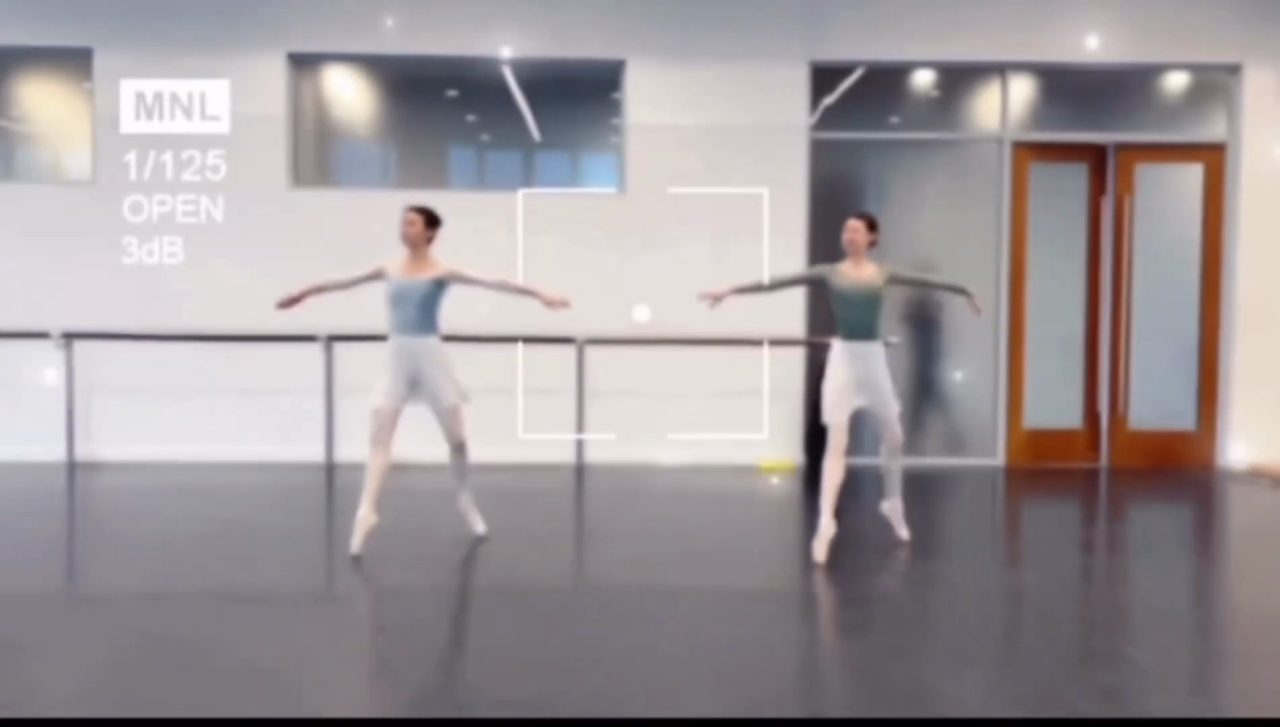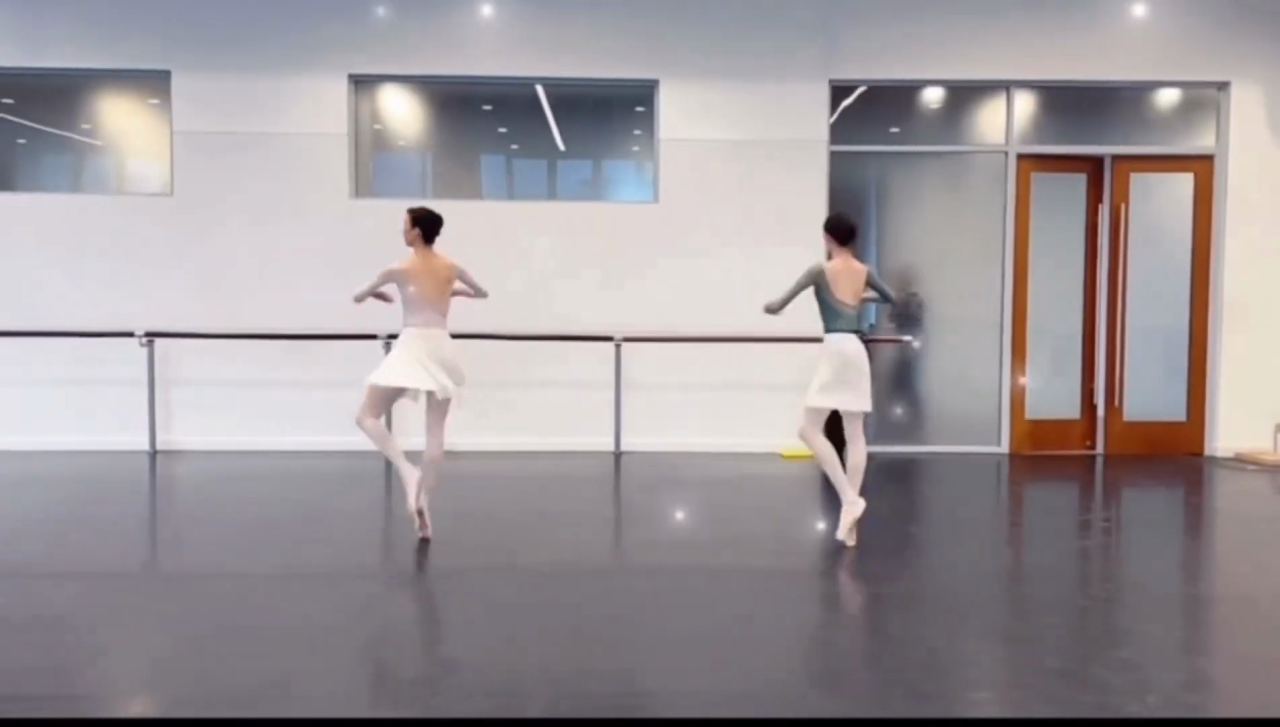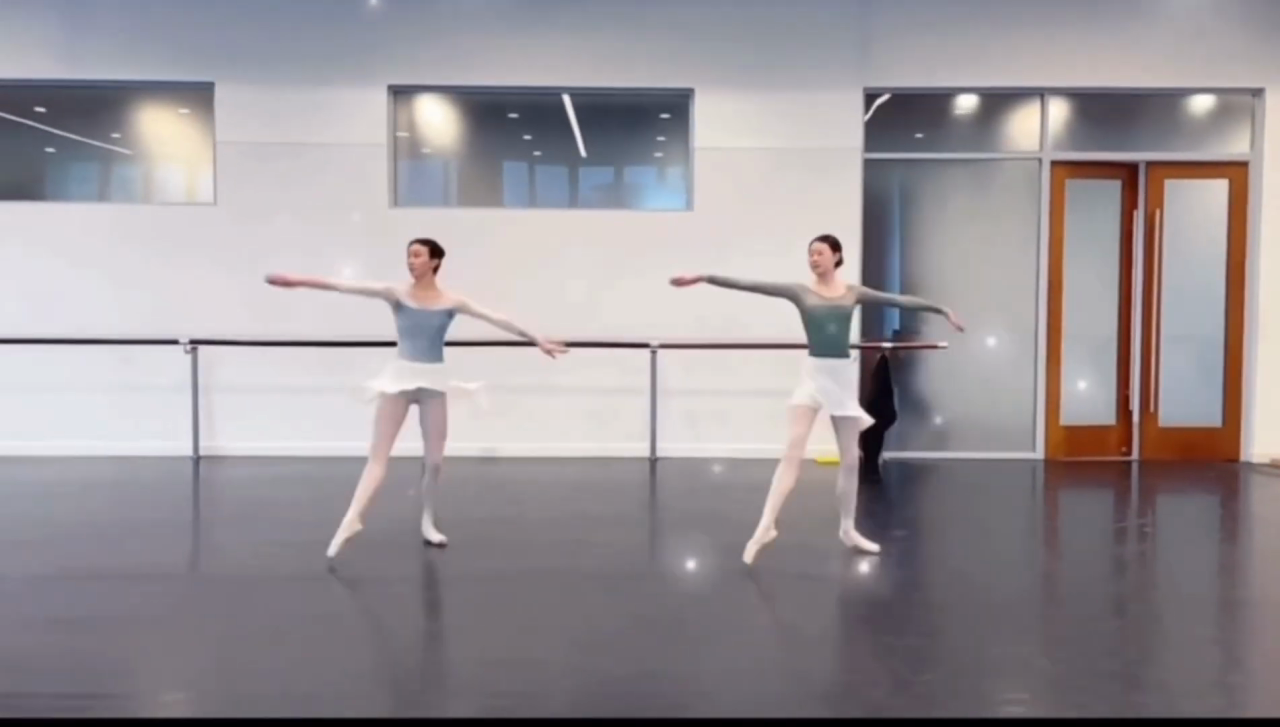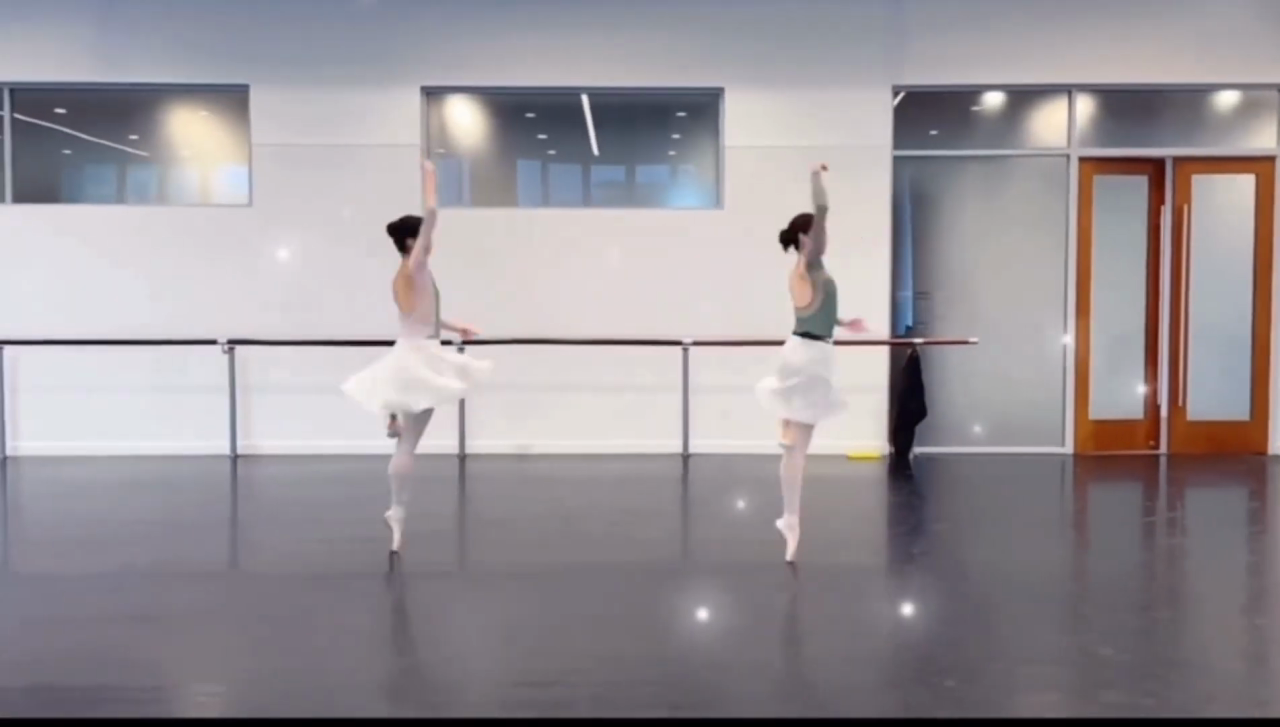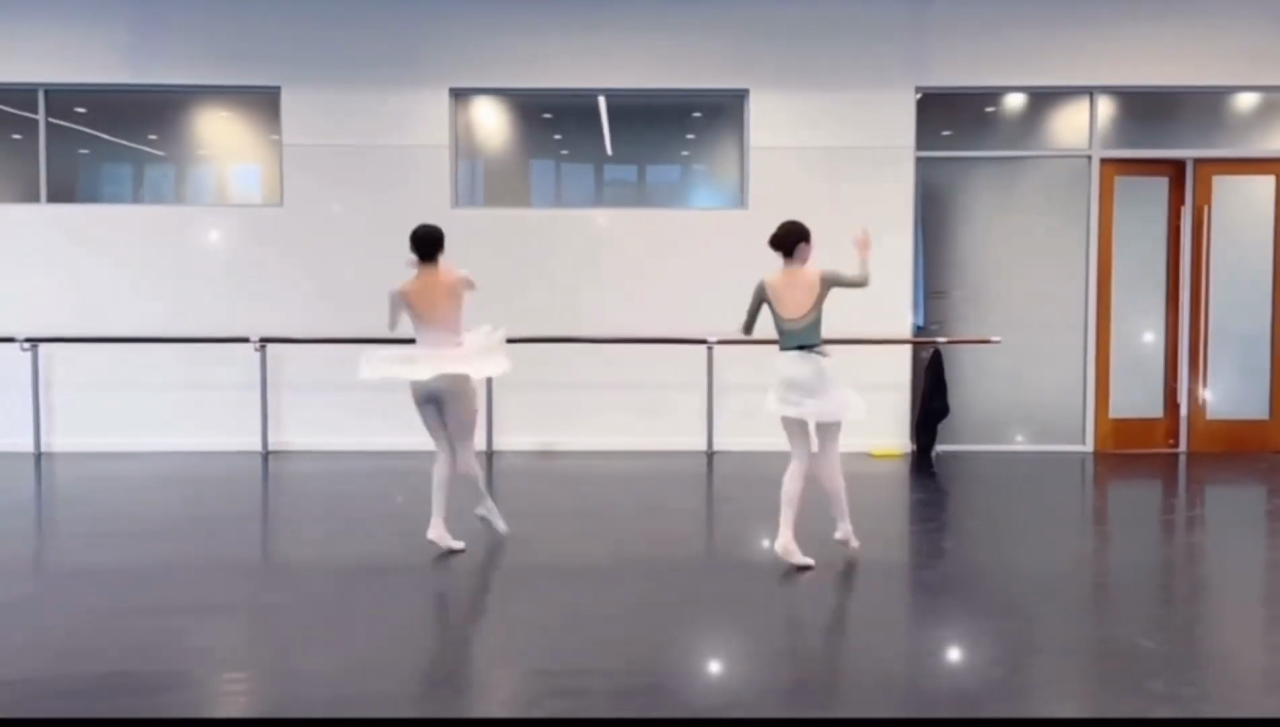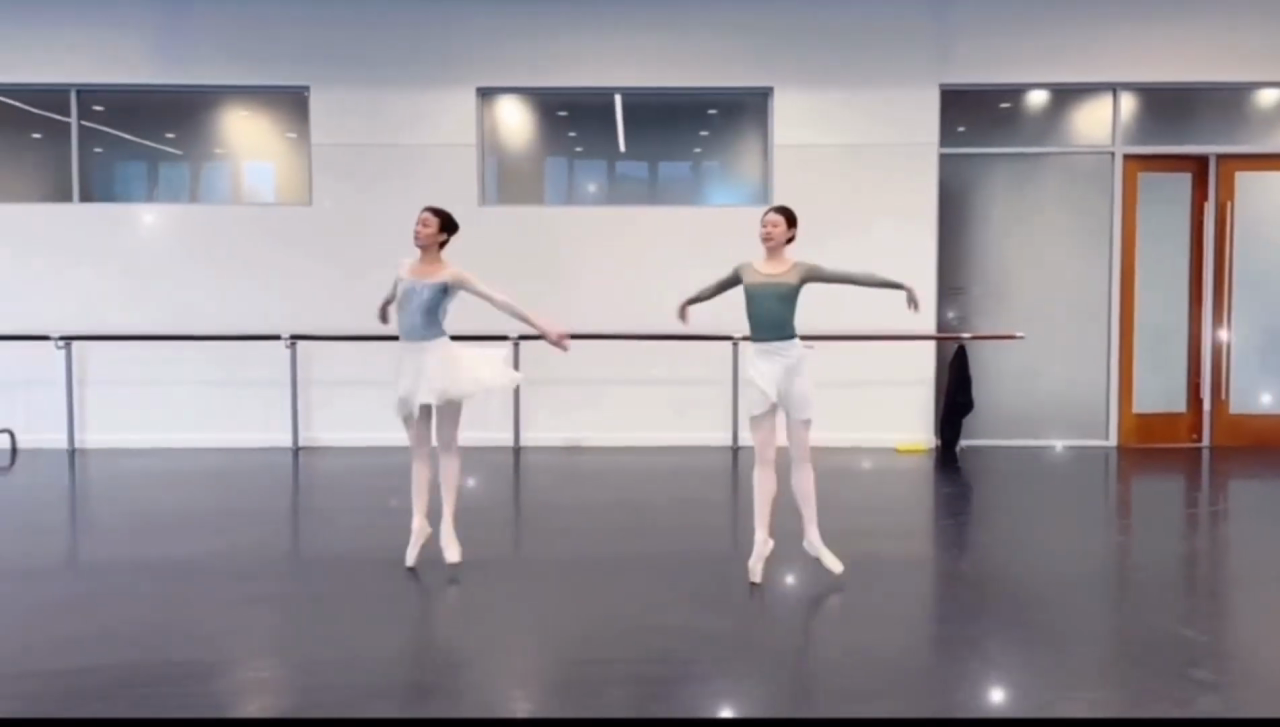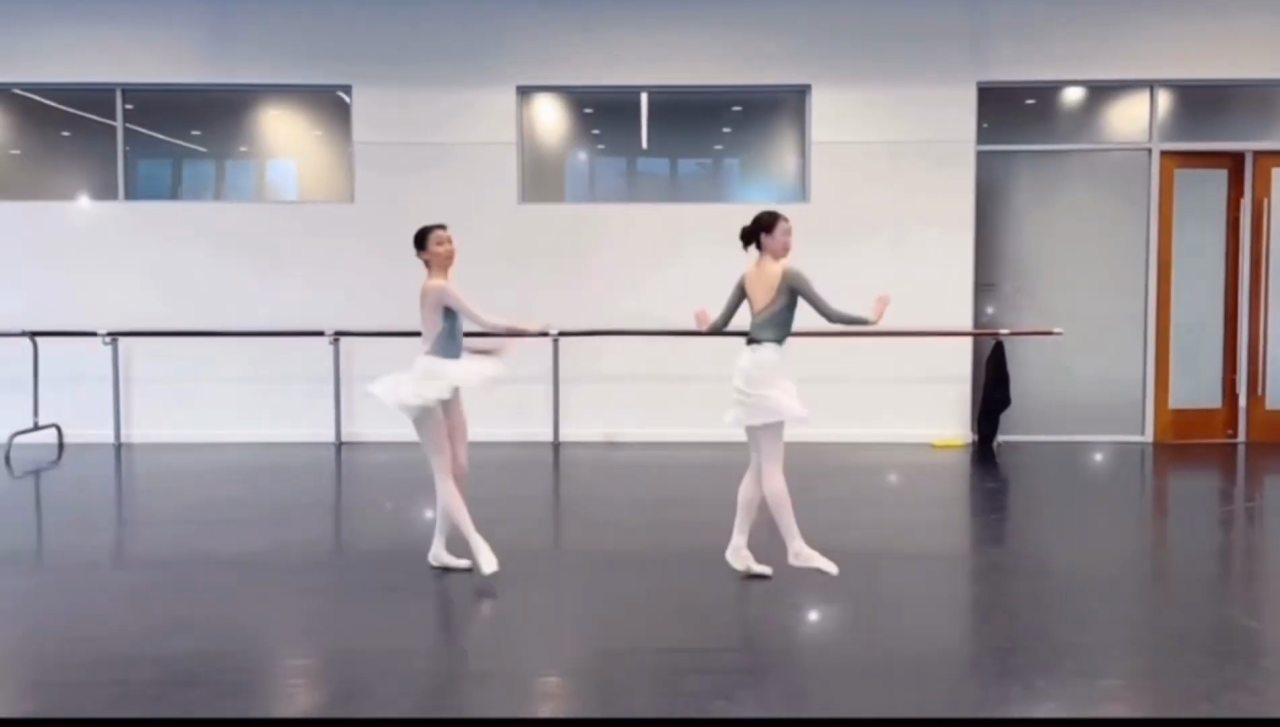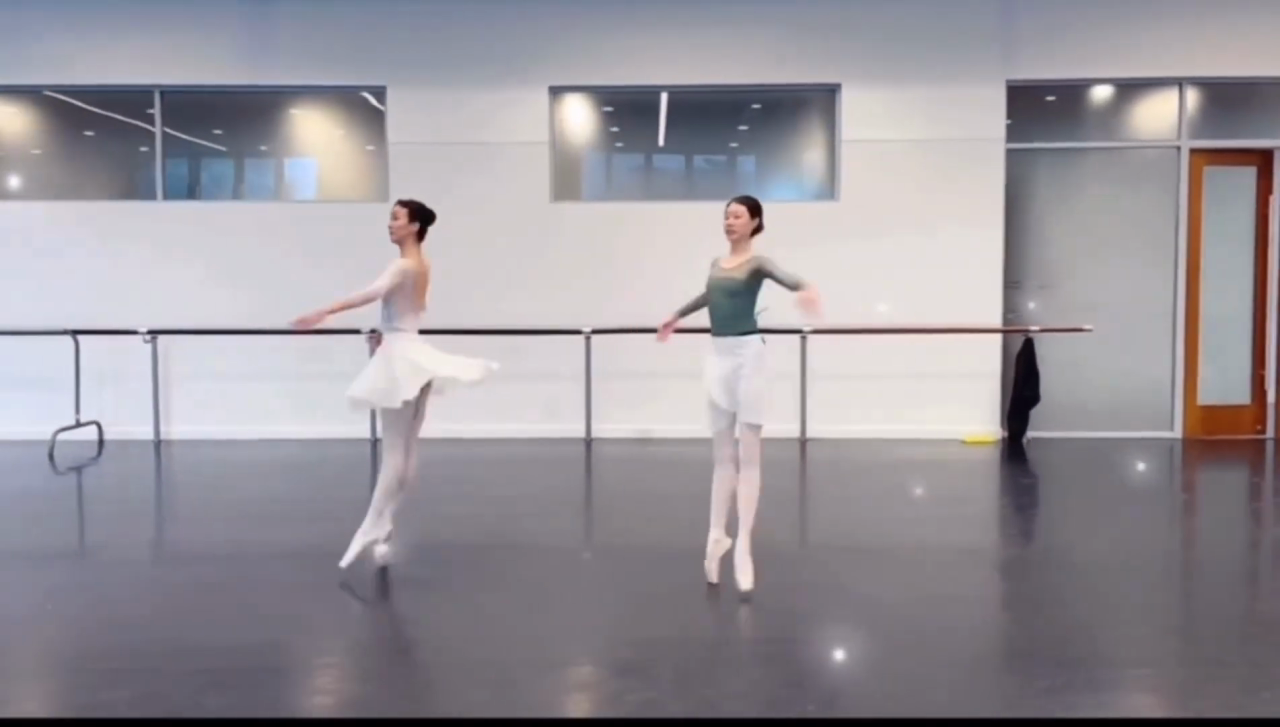
dt=0.5s
person 1, frame 1
left shoulder: (884, 273)
right shoulder: (829, 272)
left elbow: (926, 282)
right elbow: (777, 282)
left wrist: (966, 292)
right wrist: (731, 290)
left hip: (873, 358)
right hip: (843, 358)
left knee: (894, 437)
right knee: (837, 445)
left ankle: (893, 501)
right ankle: (825, 523)
person 1, frame 2
left shoulder: (819, 269)
right shoulder: (864, 271)
left elbow: (777, 307)
right elbow: (889, 298)
left wrist: (770, 305)
left hip: (837, 350)
right hip: (854, 350)
left knee: (809, 431)
right knee: (855, 438)
left ankle: (849, 499)
right ankle: (851, 500)
person 1, frame 3
left shoulder: (854, 293)
right shoulder: (798, 290)
left elbow: (898, 300)
right elbow: (749, 285)
left wrist: (942, 310)
right wrist: (704, 277)
left hip: (842, 377)
right hip: (811, 376)
left knee: (851, 461)
right knee: (791, 455)
left ankle: (848, 530)
right ankle: (765, 527)
person 1, frame 4
left shoulder: (806, 274)
right shoulder: (813, 267)
right elbow: (822, 210)
left wrist: (843, 320)
right wrist: (817, 175)
left hip: (796, 354)
right hip: (814, 356)
right knee: (797, 446)
right ankle: (791, 520)
person 1, frame 5
left shoulder: (766, 285)
right shoulder: (820, 276)
left elbow: (747, 329)
right elbow: (863, 278)
left wrist: (747, 327)
right wrist: (863, 251)
left hip: (787, 371)
right hip: (816, 368)
left knee: (800, 460)
right knee: (828, 459)
left ankle: (786, 536)
right ankle: (845, 528)
person 1, frame 6
left shoulder: (802, 270)
right shoulder: (745, 269)
left elbow: (858, 276)
right elbow: (715, 289)
left wrist: (903, 286)
right wrist: (687, 302)
left hip: (791, 358)
right hip: (759, 360)
left knee: (800, 455)
right knee: (764, 457)
left ankle: (813, 537)
right ankle: (761, 539)
person 1, frame 7
left shoulder: (747, 278)
right shoulder: (789, 274)
left elbow: (718, 326)
right elbow: (829, 314)
left wrist: (704, 322)
right wrist: (870, 318)
left hip: (751, 366)
right hip: (766, 365)
left knee: (760, 465)
right knee: (770, 464)
left ankle: (739, 547)
right ankle: (795, 547)
person 1, frame 8
left shoulder: (757, 261)
right shoulder: (716, 263)
left elbow: (789, 279)
left wrist: (807, 290)
right wrist: (673, 317)
left hip: (746, 355)
right hip: (718, 357)
left knee: (748, 457)
right knee: (723, 457)
left ankle: (743, 544)
right ankle: (716, 537)
person 2, frame 1
left shoulder: (443, 272)
right shoulder: (389, 269)
left elbow: (494, 282)
right elbow: (346, 281)
left wrist: (540, 295)
right wrist: (305, 293)
left hip: (430, 357)
right hip: (396, 359)
left knee: (457, 439)
right knee: (380, 440)
left ankle: (464, 499)
right ankle: (365, 514)
person 2, frame 2
left shoulder: (397, 270)
right shoulder: (451, 267)
left elbow: (360, 295)
right elbow: (481, 293)
left wrist: (372, 295)
left hip: (410, 348)
right hip: (441, 350)
left knee: (366, 417)
right knee: (434, 435)
left ankle: (408, 473)
right ankle: (420, 499)
person 2, frame 3
left shoulder: (452, 301)
right shoulder: (395, 292)
left elbow: (498, 320)
right elbow: (345, 286)
left wrist: (538, 341)
right wrist: (301, 281)
left hip: (434, 382)
right hip: (398, 381)
left knee: (434, 461)
right knee: (378, 456)
left ankle: (428, 523)
right ankle: (351, 519)
person 2, frame 4
left shoulder: (404, 276)
right shoulder: (417, 267)
right elbow: (432, 213)
left wrist: (454, 327)
right wrist: (430, 174)
left hip: (407, 360)
right hip: (420, 359)
right knee: (408, 447)
right ankle: (397, 513)
person 2, frame 5
left shoulder: (403, 291)
right shoulder: (455, 278)
left elbow: (392, 324)
right elbow: (470, 284)
left hip: (422, 376)
right hip: (456, 373)
left knee: (446, 452)
right knee: (462, 452)
left ankle: (439, 525)
person 2, frame 6
left shoulder: (451, 274)
right shoulder: (405, 268)
left elbow: (497, 298)
left wrist: (541, 327)
right wrist: (385, 305)
left hip: (439, 362)
right hip: (410, 363)
left knee: (446, 447)
right knee: (419, 451)
left ankle: (447, 530)
right ankle: (418, 525)
person 2, frame 7
left shoulder: (437, 290)
right shoulder: (439, 288)
right elbow: (484, 322)
left wrist: (477, 349)
right wrist: (522, 329)
left hip: (443, 382)
right hip: (429, 382)
left knee: (458, 467)
right knee: (443, 472)
left ankle: (440, 548)
right ankle: (474, 541)
person 2, frame 8
left shoulder: (404, 266)
right shoulder: (419, 267)
left elbow: (373, 292)
left wrist: (325, 312)
right wrist: (386, 330)
left hip: (399, 356)
right hip: (418, 355)
left knee: (394, 449)
right knee: (406, 447)
left ankle: (374, 527)
right ankle: (381, 524)
